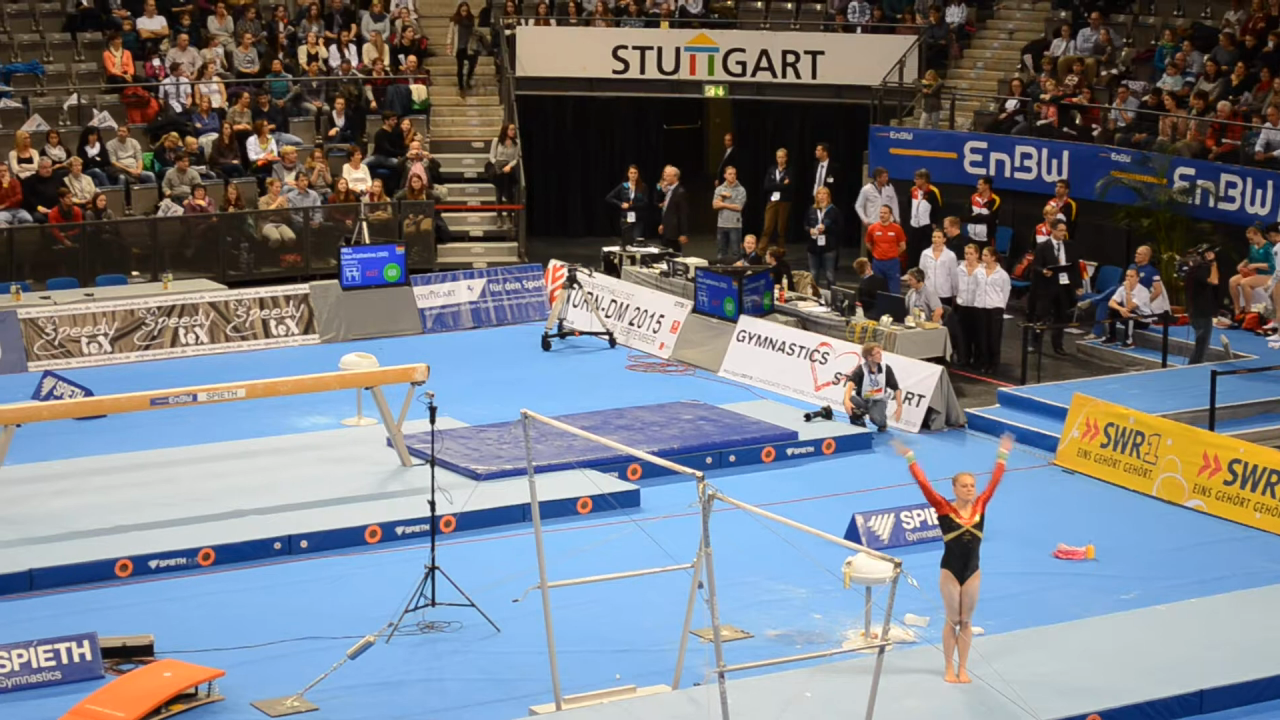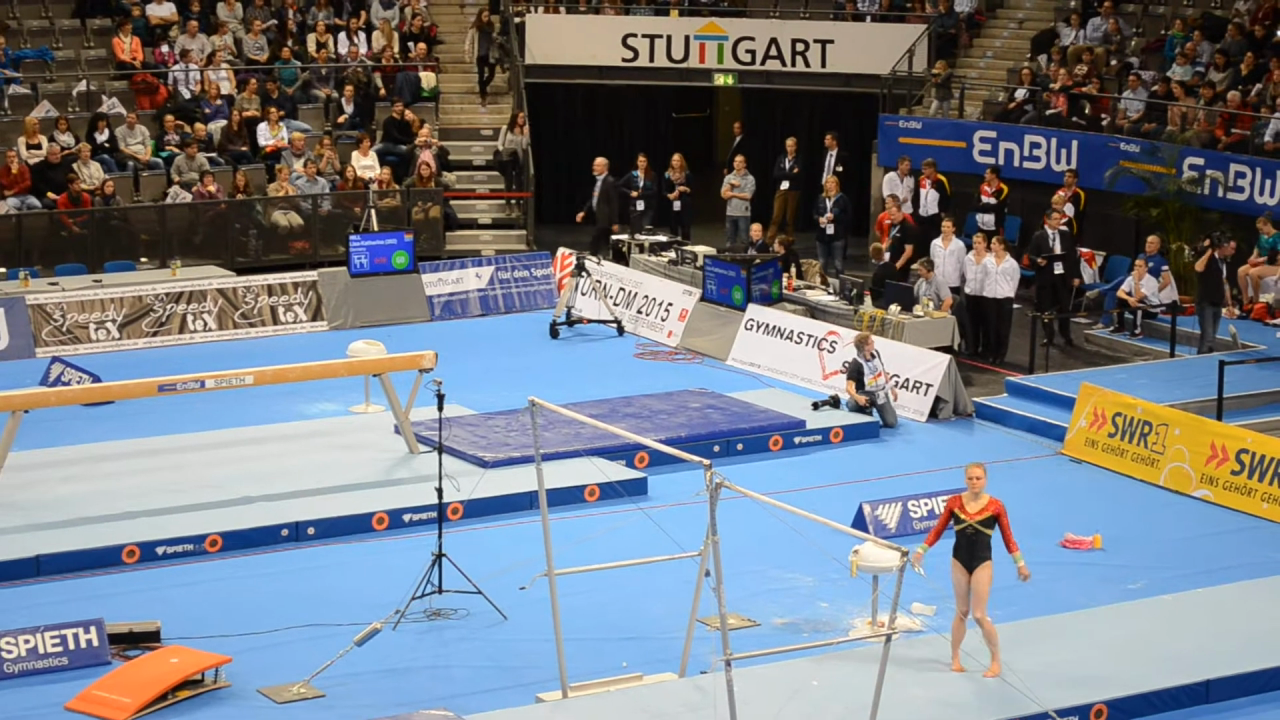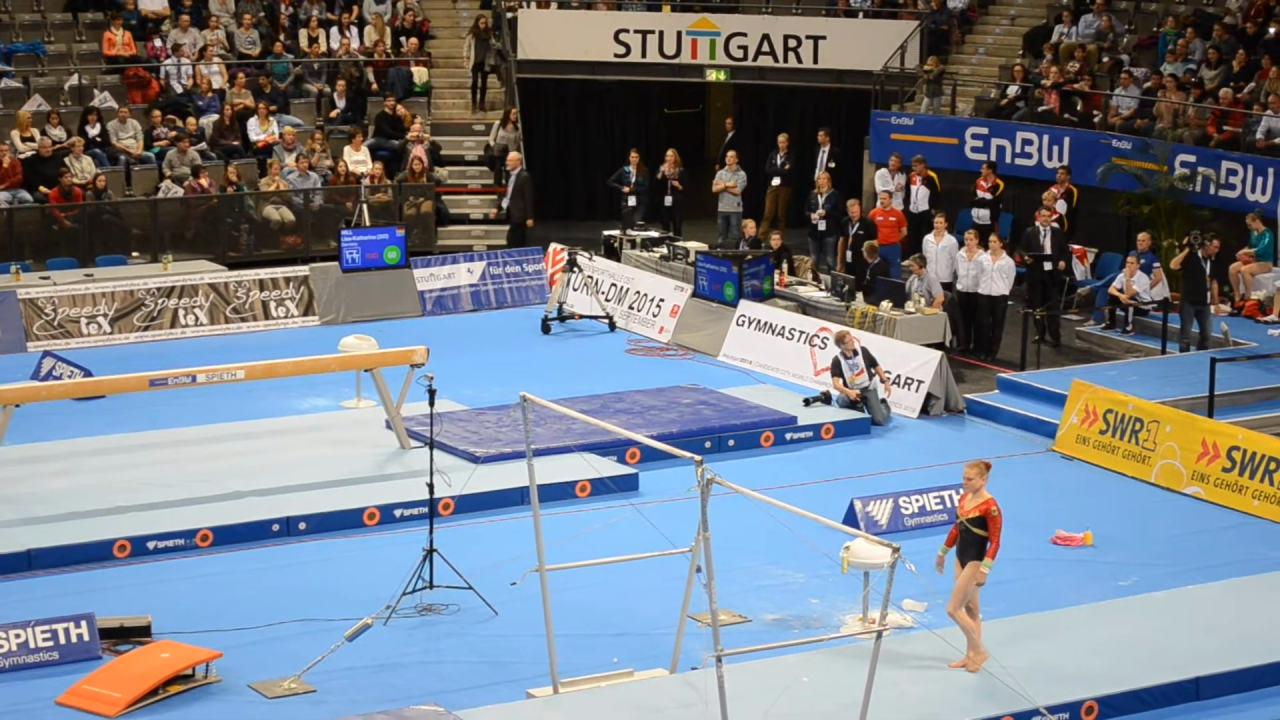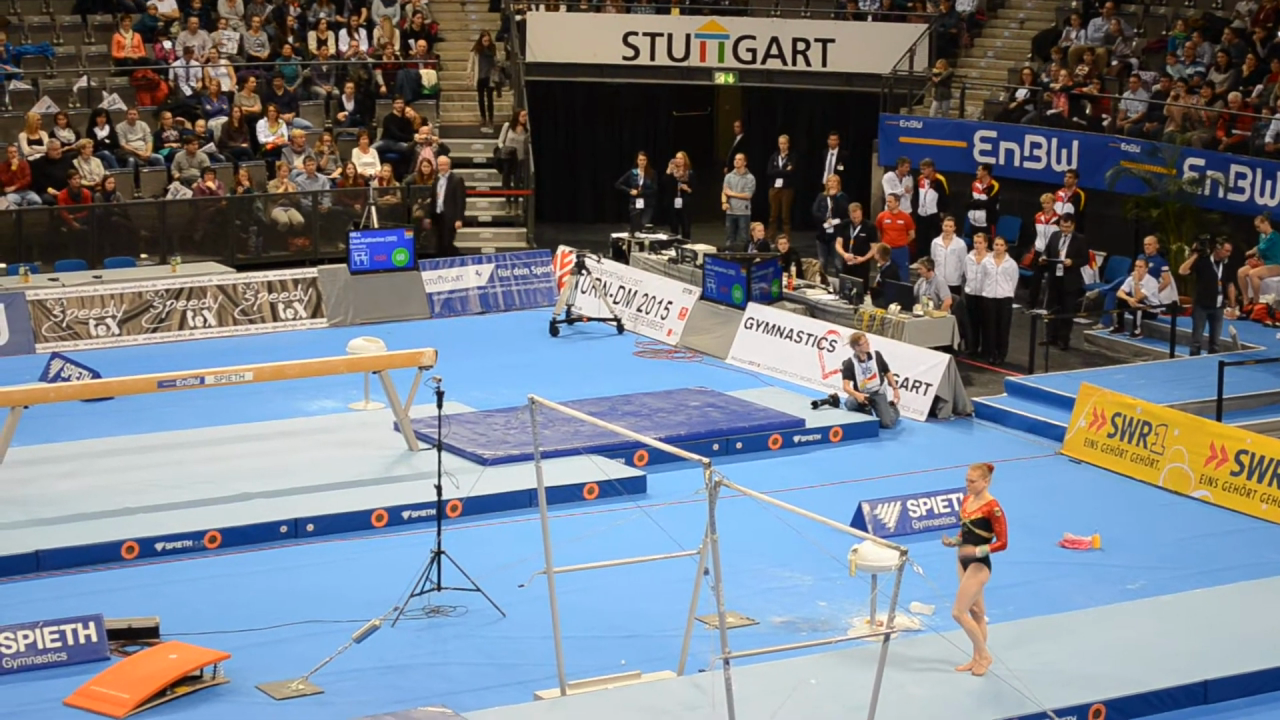
dt=1s
person 1, frame 1
left shoulder: (979, 506)
right shoulder: (944, 509)
left elbow: (995, 480)
right elbow: (924, 483)
left wrist: (1003, 454)
right wrist: (910, 457)
left hip: (972, 573)
right hip: (950, 572)
left knee: (966, 621)
right knee: (952, 620)
left ankle: (962, 668)
right ankle: (949, 667)
person 1, frame 2
left shoulder: (996, 506)
right shoulder: (954, 502)
left elbow: (1008, 537)
right elbow: (939, 529)
left wrist: (1020, 563)
right wrist: (921, 551)
left hip: (983, 563)
right hip: (959, 561)
left knee: (979, 615)
right knee: (962, 611)
left ankle: (996, 660)
right ankle: (955, 657)
person 1, frame 3
left shoulder: (990, 506)
right shoulder: (964, 498)
left elbow: (995, 542)
left wrist: (984, 570)
right wrist: (943, 552)
left hip: (975, 562)
right hip: (961, 558)
left knee: (953, 609)
right knee: (971, 609)
left ankle: (979, 651)
right ankle: (970, 655)
person 1, frame 4
left shoulder: (993, 508)
right shoulder: (967, 500)
left elbow: (1002, 542)
left wrist: (977, 551)
right wrist: (953, 540)
left hip: (978, 565)
right hip: (964, 562)
left knee: (959, 612)
right knee: (976, 611)
left ankle: (984, 655)
right ankle: (977, 658)
